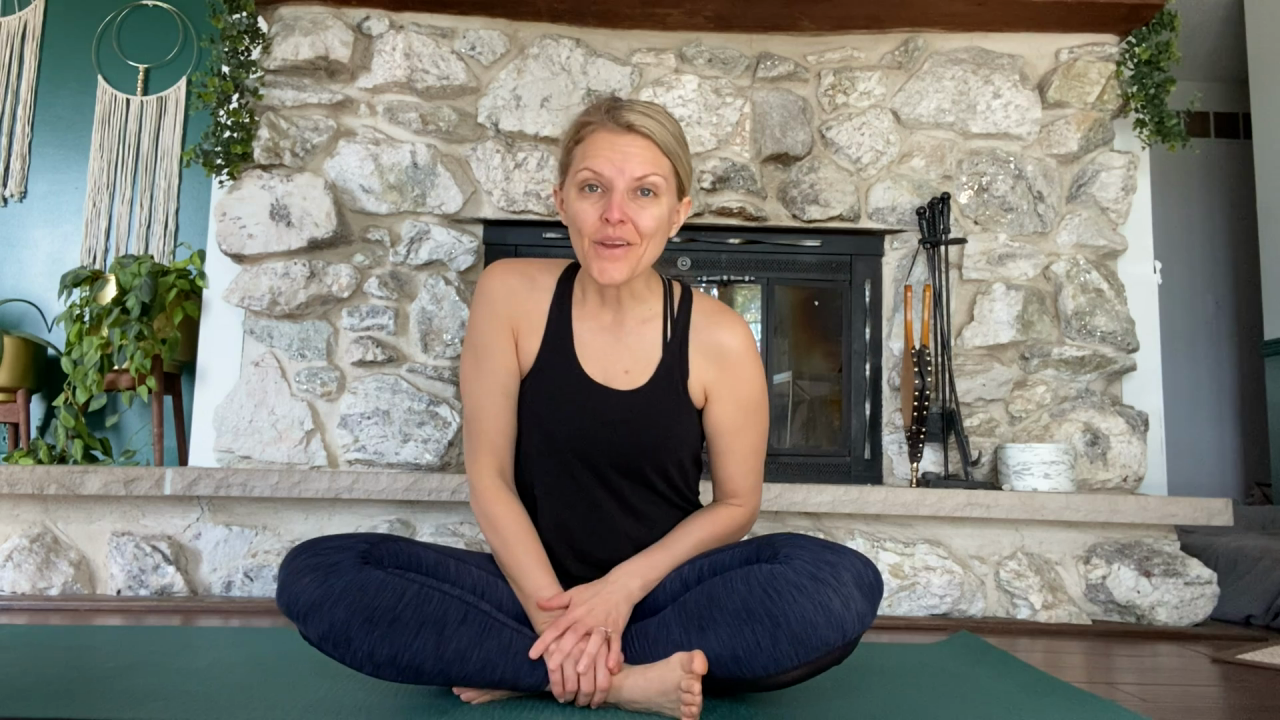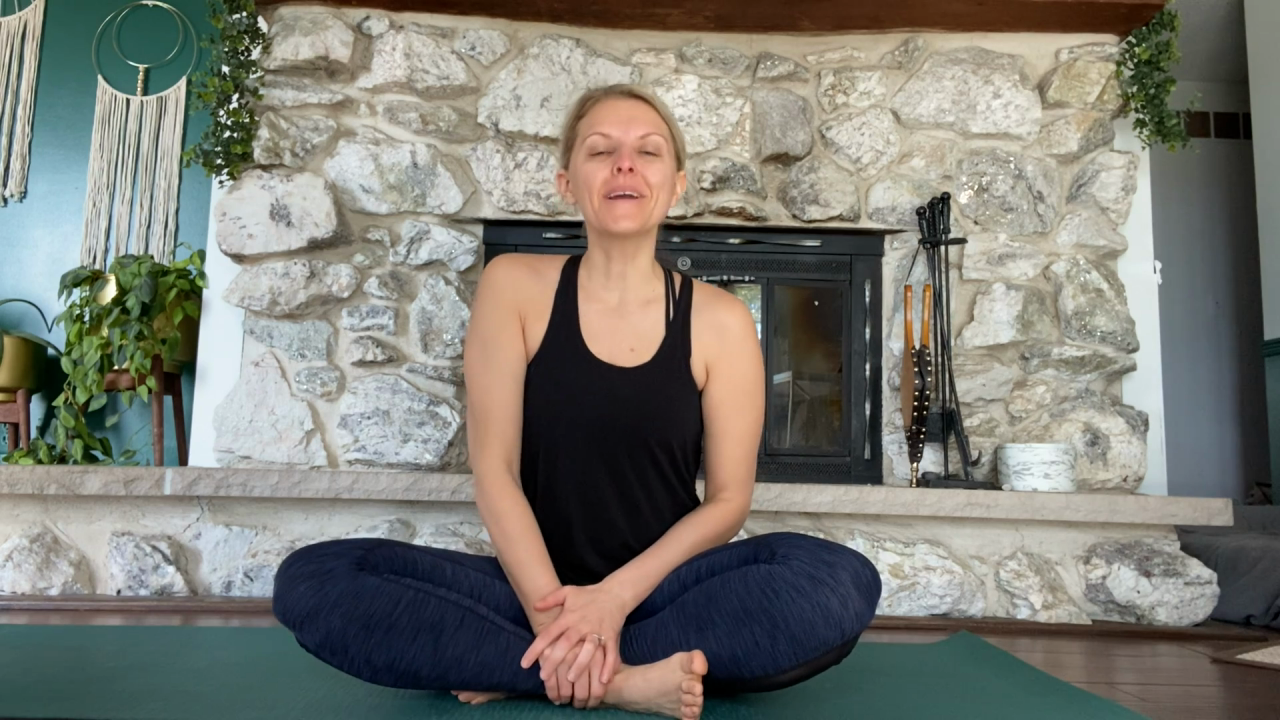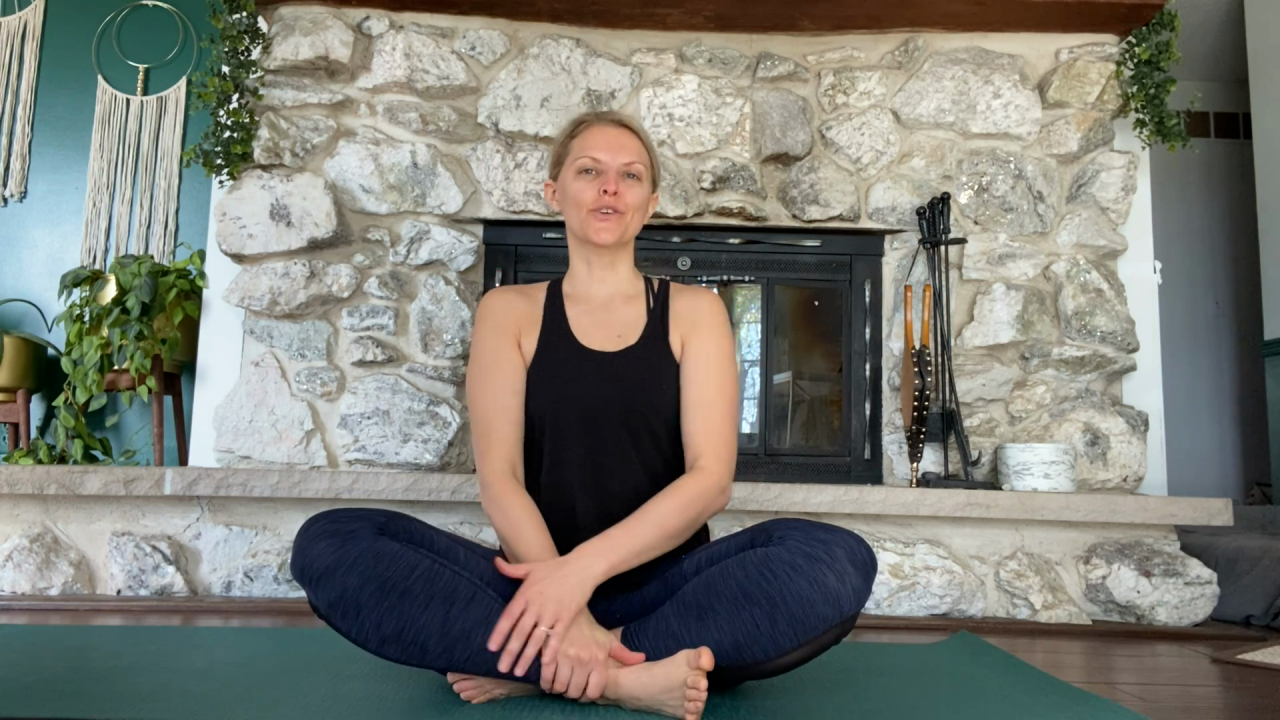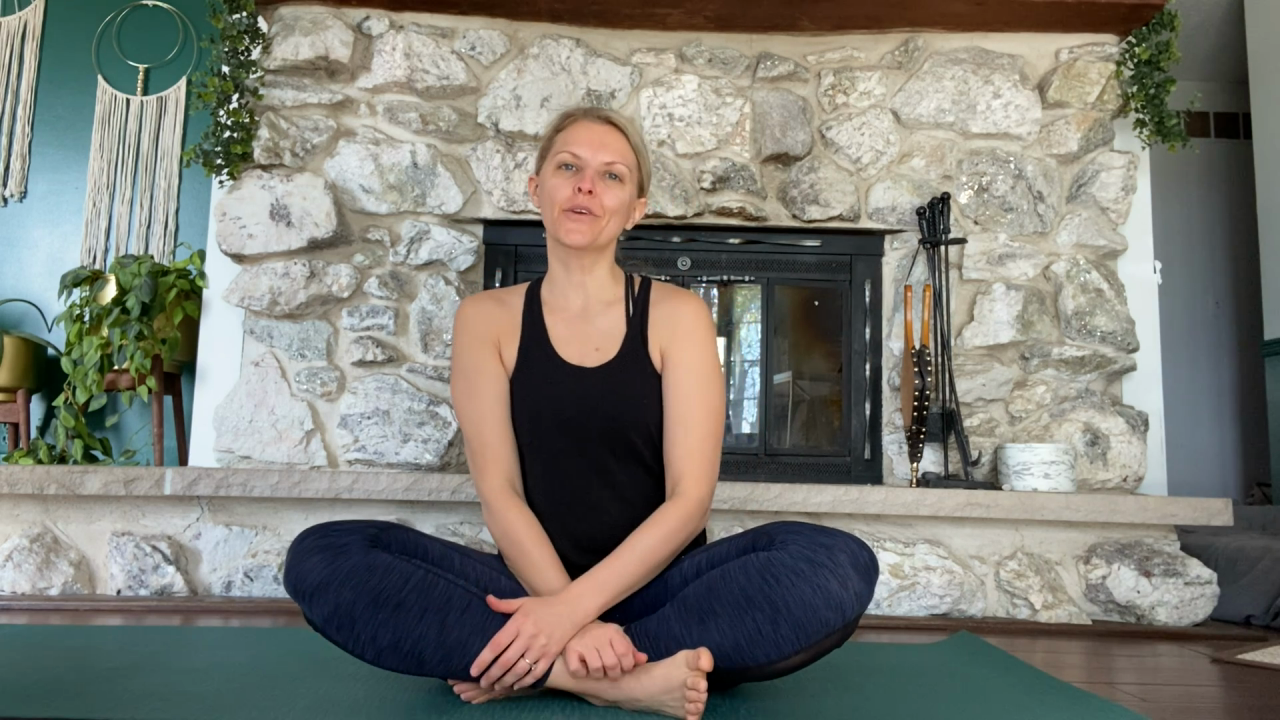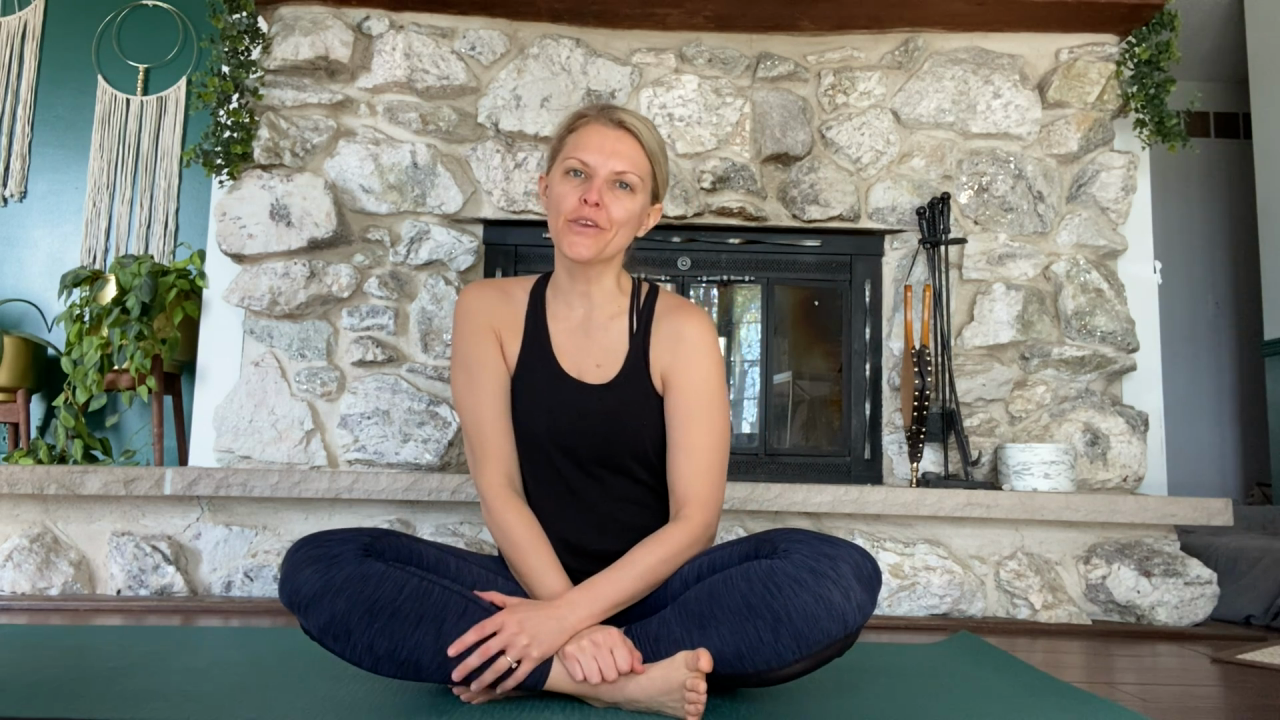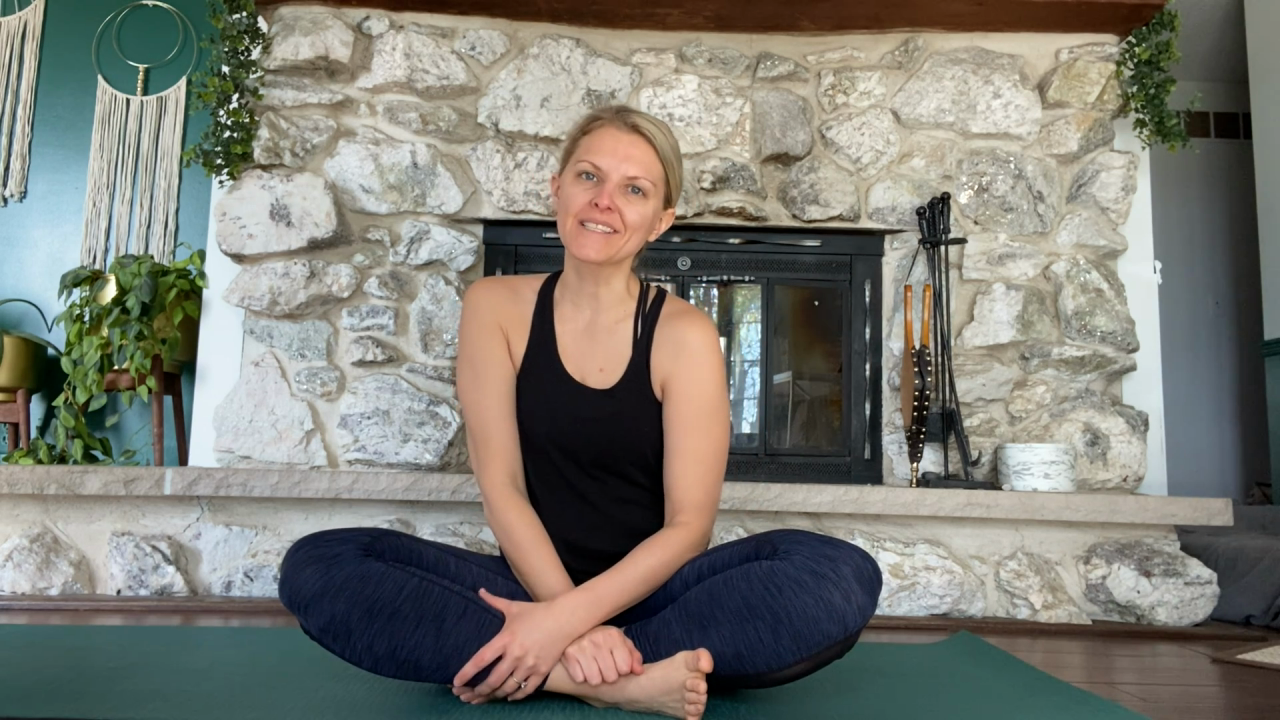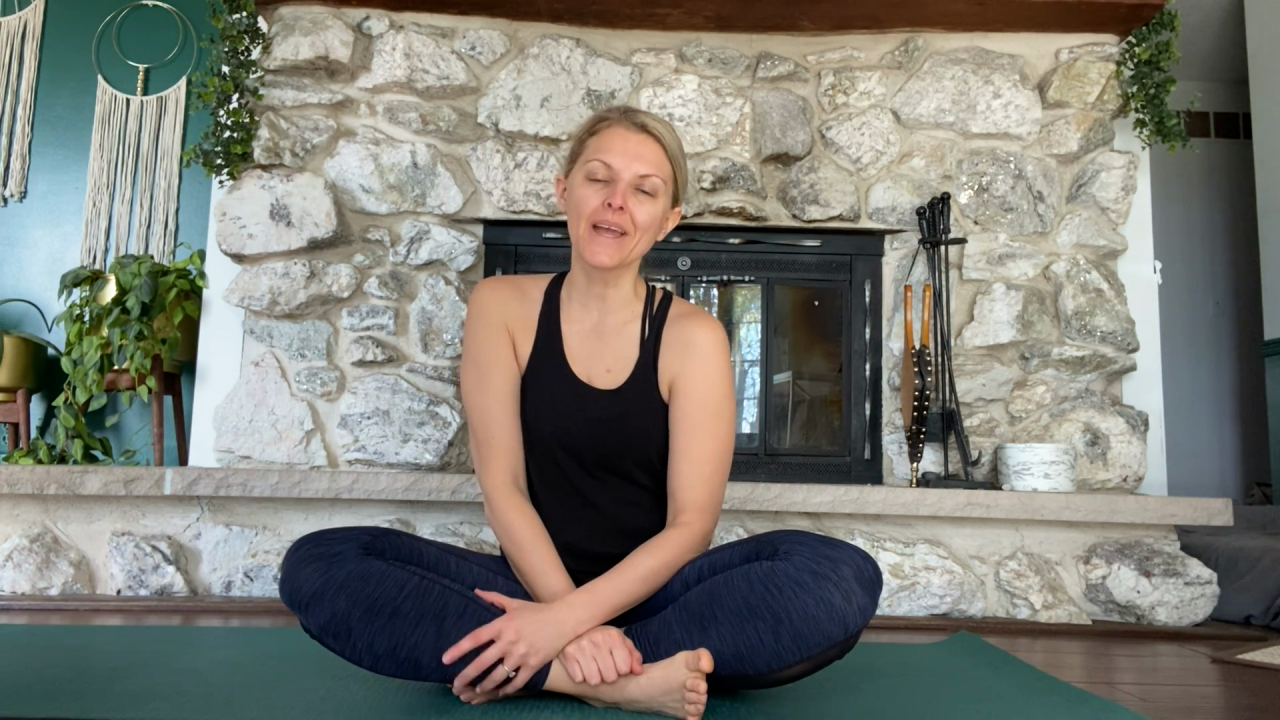
dt=0.5s
person 1, frame 1
left shoulder: (718, 338)
right shoulder: (510, 294)
left elbow: (736, 502)
right elbow: (489, 478)
left wrist: (627, 583)
right wrist: (551, 612)
left hip: (664, 592)
right hip: (538, 590)
left knee: (845, 584)
right knee: (313, 576)
left ankle: (524, 667)
person 1, frame 2
left shoulder: (718, 318)
right shoulder: (515, 285)
left elbow: (727, 499)
right elbow: (495, 471)
left wrist: (618, 595)
right wrist: (553, 614)
left hip: (664, 594)
right hip: (538, 589)
left knee: (843, 586)
right knee: (309, 585)
left ankle: (526, 668)
person 1, frame 3
left shoulder: (694, 311)
right shoulder: (508, 310)
left elbow: (710, 479)
right elbow: (498, 479)
left wrist: (584, 567)
right wrist: (566, 608)
left hip: (667, 590)
right hip: (543, 581)
left knee: (838, 562)
right knee: (330, 543)
left ankle: (533, 667)
person 1, frame 4
left shoulder: (676, 314)
right shoulder: (487, 317)
left elbow: (690, 498)
right elbow: (498, 492)
left wrist: (573, 608)
right wrist: (568, 615)
left hip: (660, 589)
right hip: (536, 588)
left knee: (838, 566)
right knee: (321, 557)
person 1, frame 5
left shoulder: (679, 328)
right shoulder: (488, 308)
left elbow: (695, 521)
right elbow: (498, 490)
left wrist: (566, 617)
right wrist: (569, 619)
left hip: (656, 594)
right hip: (536, 589)
left knee: (841, 576)
right knee: (316, 567)
left ankle: (528, 671)
person 1, frame 6
left shoulder: (683, 334)
right shoulder: (496, 305)
left elbow: (688, 526)
right elbow: (501, 488)
left wrist: (567, 620)
right wrist: (564, 616)
left hip: (654, 594)
right hip: (536, 587)
left knee: (842, 577)
right knee: (315, 566)
left ankle: (558, 671)
person 1, frame 7
left shoulder: (692, 335)
right shoulder: (503, 305)
left elbow: (692, 525)
right elbow: (502, 489)
left wrist: (566, 620)
right wrist: (569, 616)
left hip: (656, 594)
right hip: (535, 588)
left knee: (842, 577)
right knee: (317, 564)
